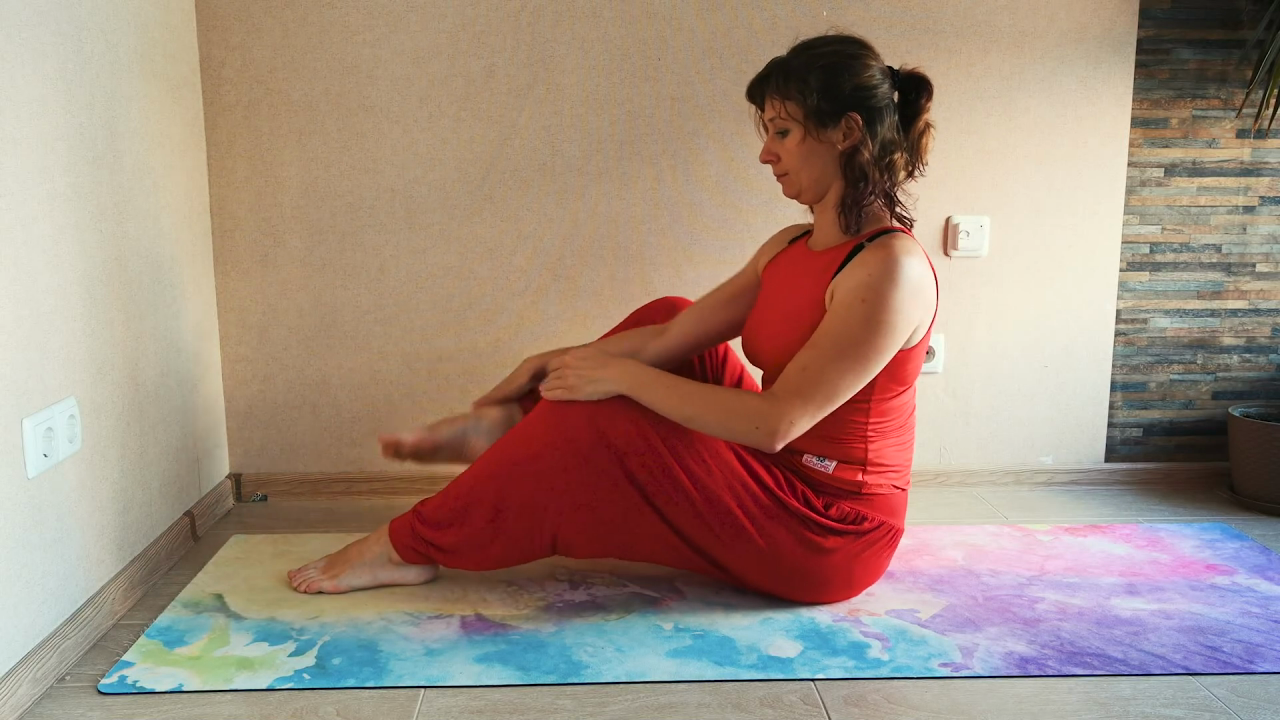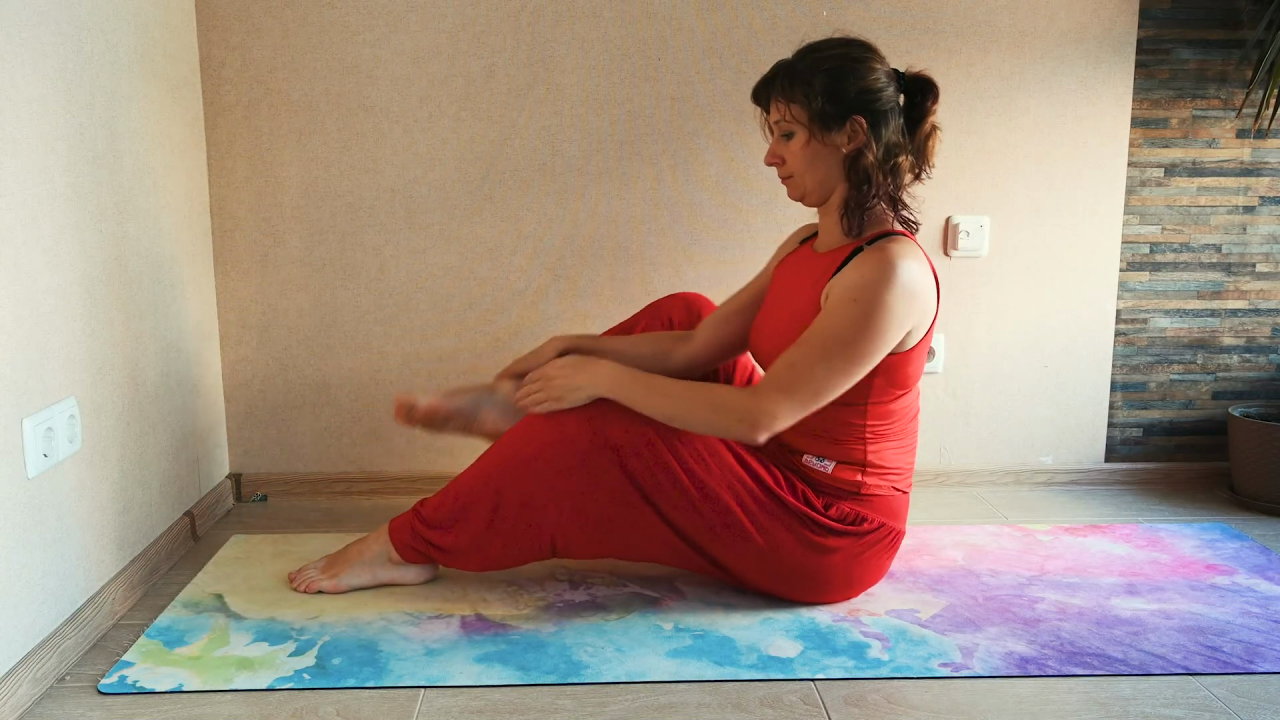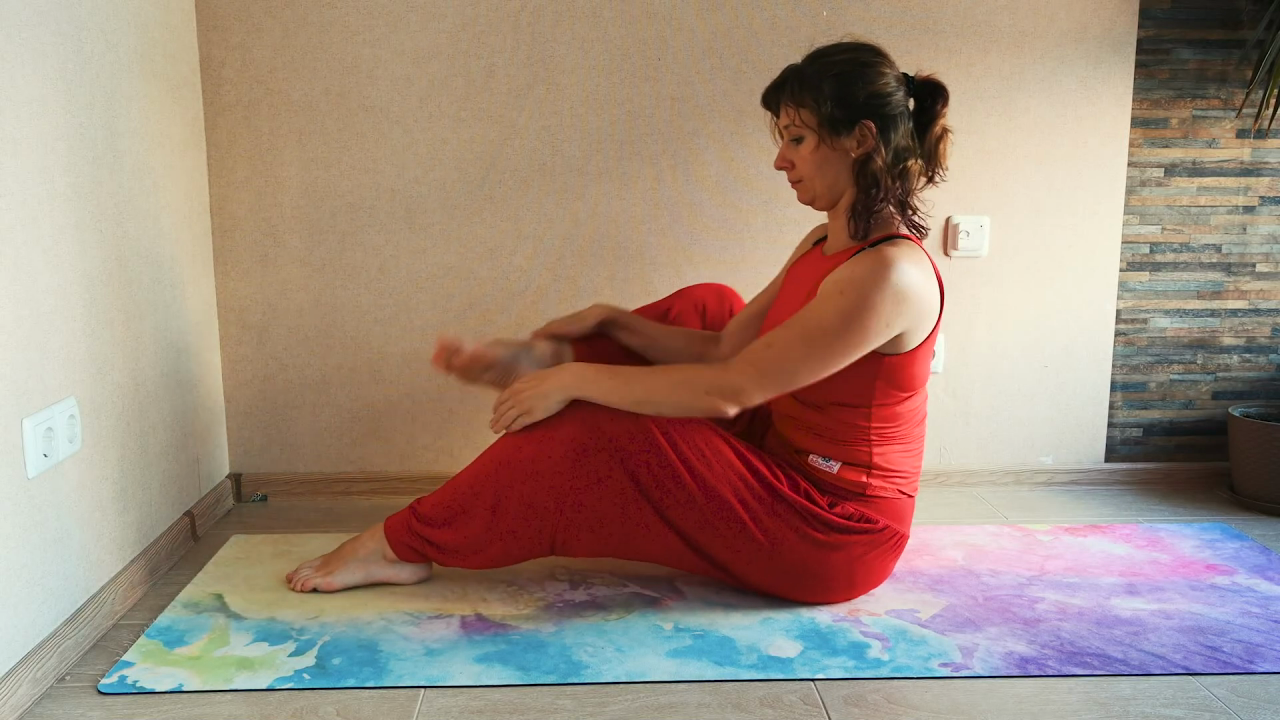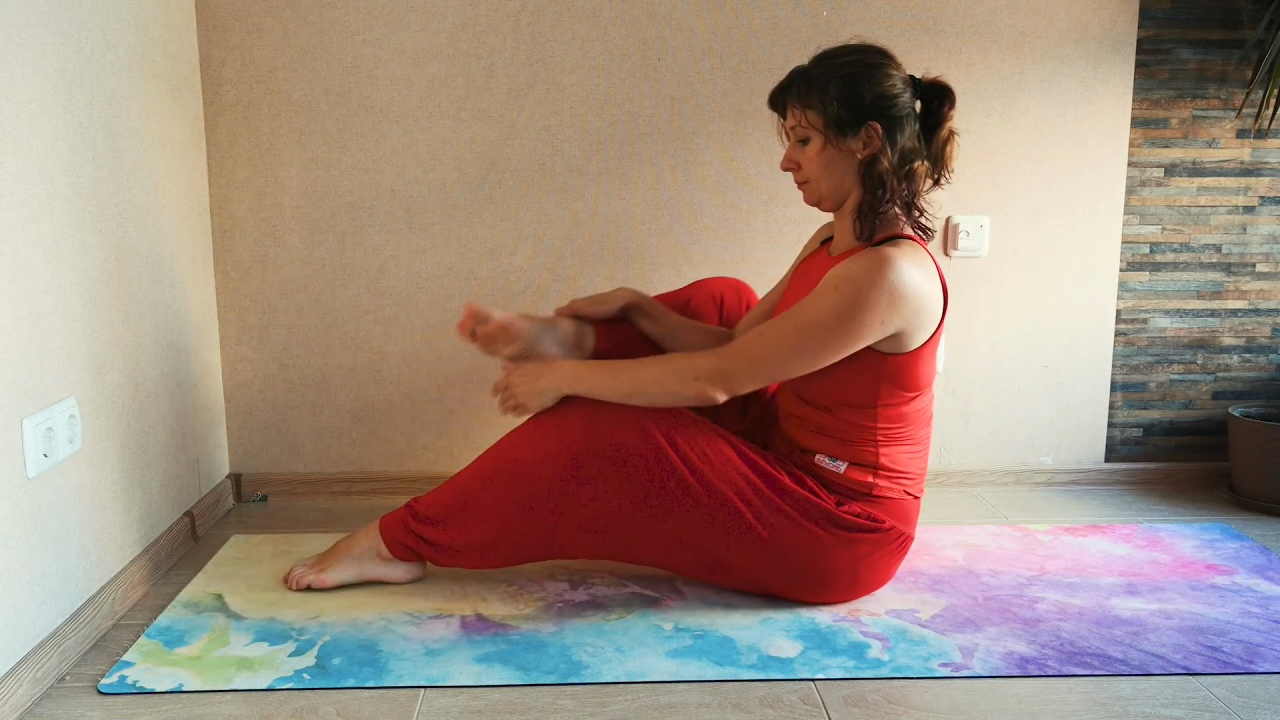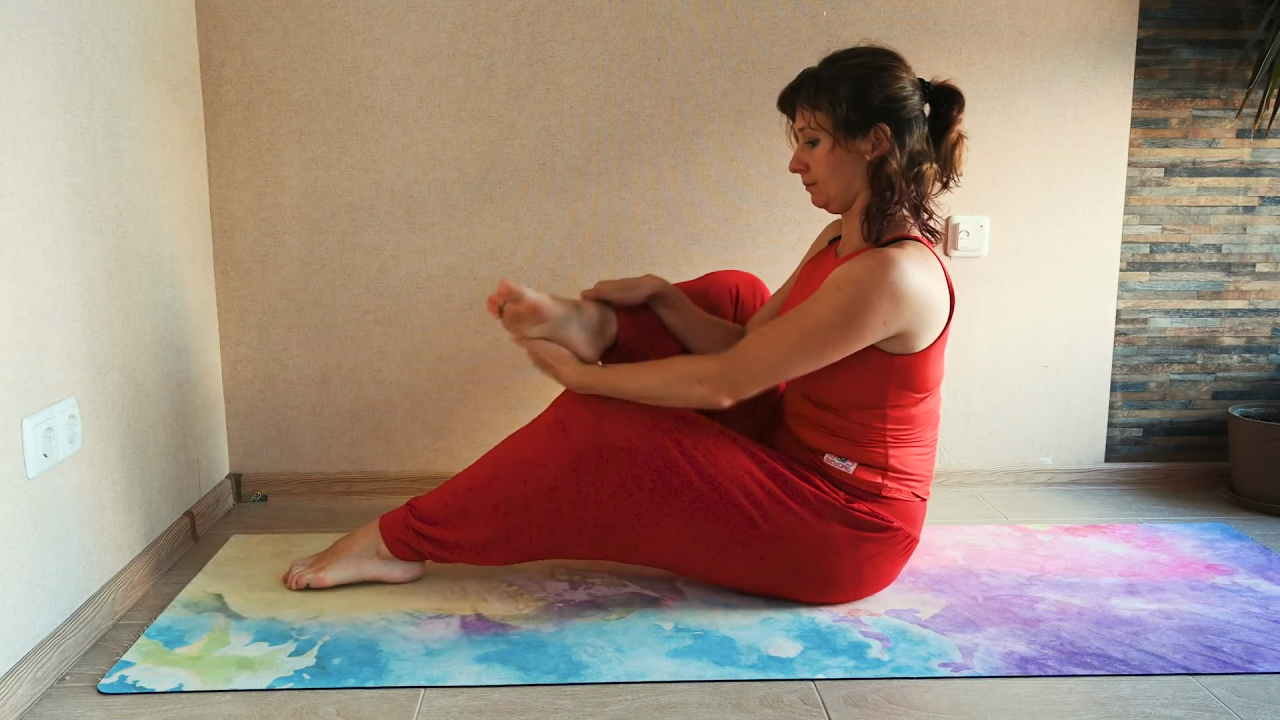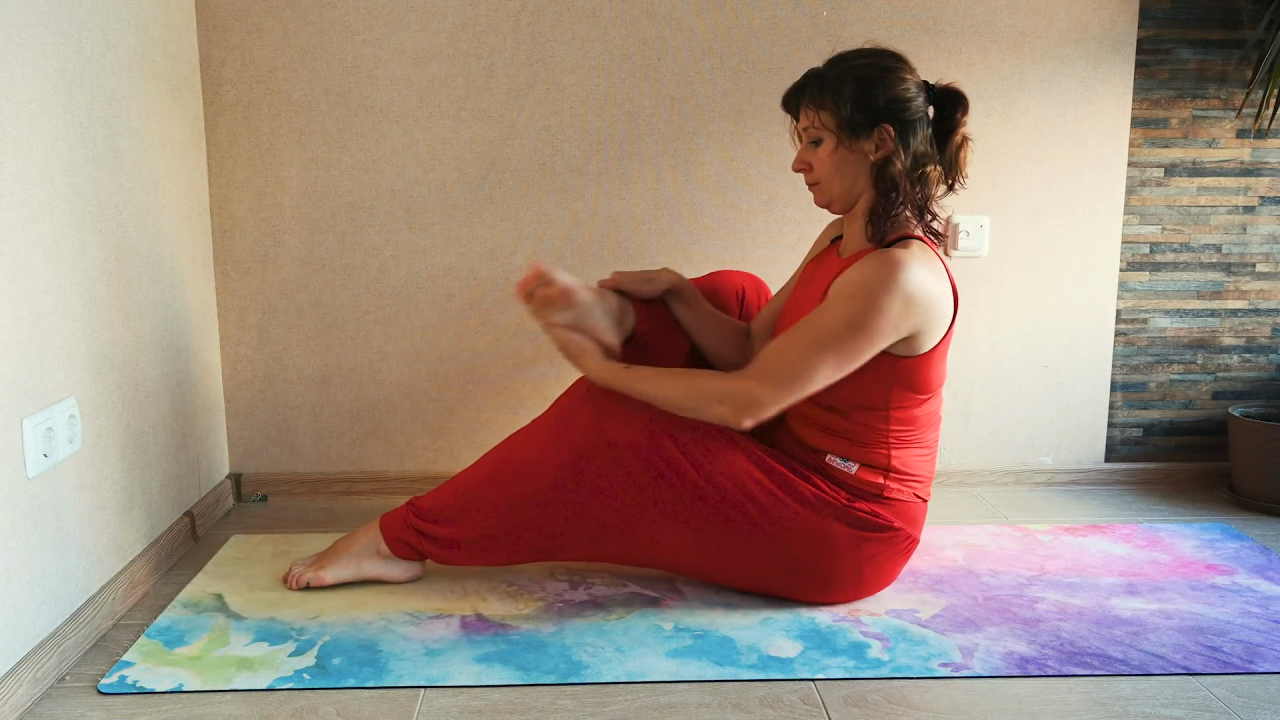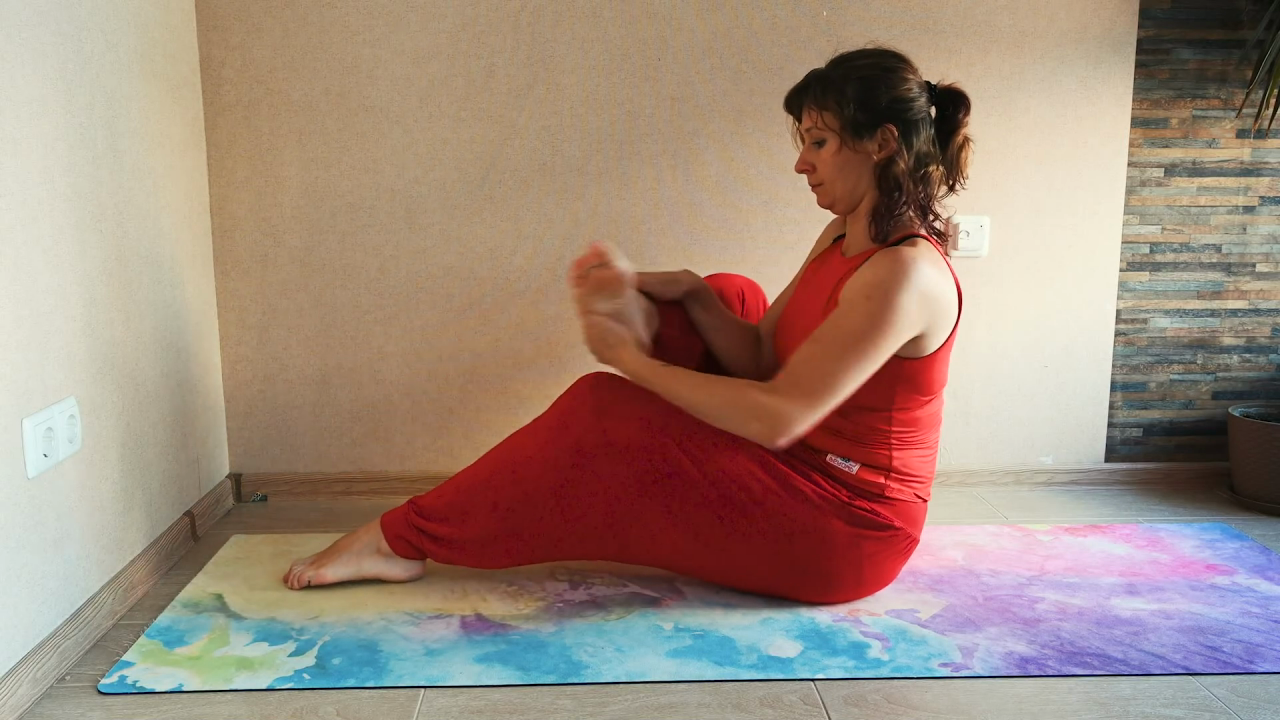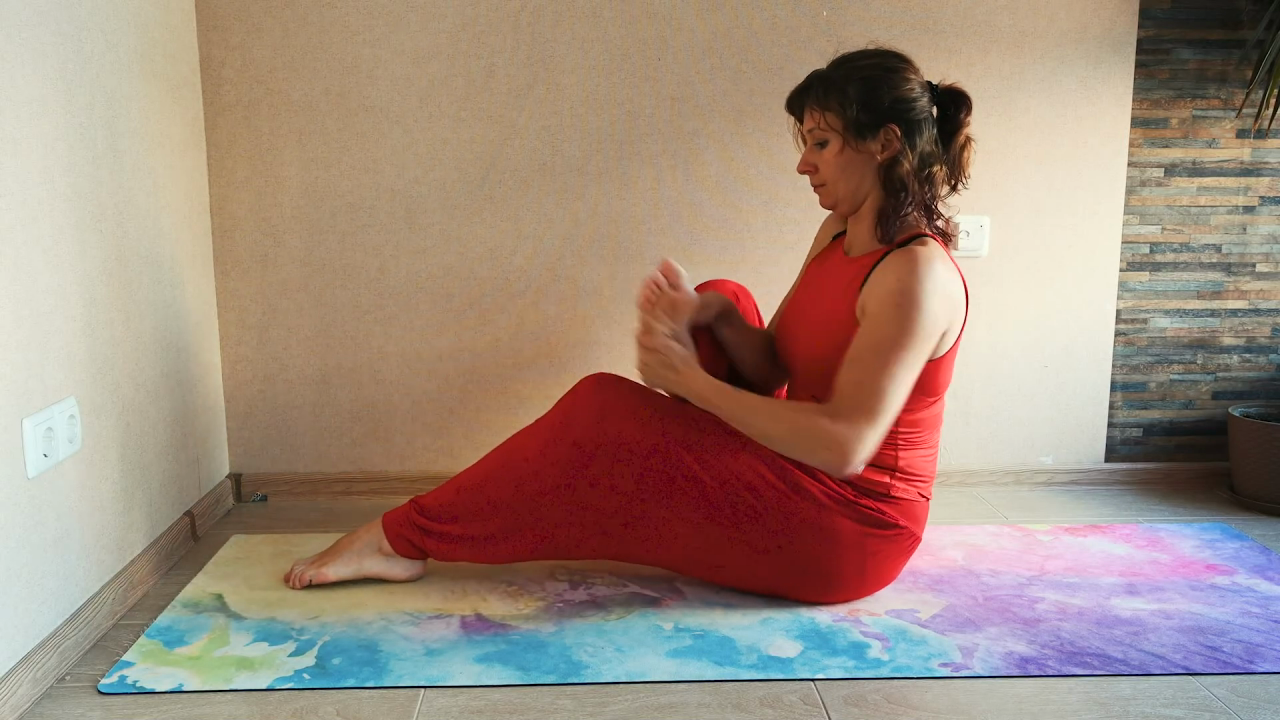
dt=0.1s
person 1, frame 1
left shoulder: (890, 270)
right shoulder: (792, 247)
left elbow: (774, 423)
right elbow: (669, 342)
left wrist: (621, 376)
right wrist: (547, 368)
left hip: (824, 541)
right hip: (789, 486)
left knee: (588, 424)
right knee: (671, 320)
left ankle: (408, 547)
right ankle: (502, 431)
person 1, frame 2
left shoulder: (890, 272)
right shoulder: (806, 247)
left elbow: (759, 416)
right elbow: (696, 347)
left wrist: (606, 378)
right wrist: (578, 348)
left hip: (826, 542)
right hip: (791, 484)
left knee: (587, 424)
right knee: (686, 313)
left ankle: (408, 546)
right ankle: (512, 408)
person 1, frame 3
left shoulder: (887, 274)
right shoulder: (825, 245)
left elbow: (724, 394)
right elbow: (723, 351)
left wrist: (573, 385)
right wrist: (616, 321)
left hip: (832, 541)
right hip: (796, 478)
left knee: (587, 427)
right knee: (708, 307)
left ankle: (401, 545)
person 1, frame 4
left shoulder: (889, 274)
right shoulder: (832, 244)
left elbow: (718, 380)
right elbow: (735, 345)
left wrist: (568, 380)
right wrist: (635, 307)
left hip: (837, 539)
right hip: (799, 476)
left knee: (590, 429)
right knee: (722, 299)
left ankle: (399, 543)
person 1, frame 5
left shoulder: (893, 274)
right shoulder: (840, 243)
left elbow: (726, 381)
right elbow: (741, 347)
left wrist: (584, 373)
right wrist: (661, 295)
left hip: (843, 541)
right hip: (805, 474)
left knee: (594, 430)
right knee: (730, 293)
left ankle: (399, 542)
person 1, frame 6
left shoulder: (899, 275)
right shoulder: (841, 242)
left elbow: (746, 400)
right elbow: (750, 352)
left wrist: (607, 371)
right wrist: (672, 290)
left hip: (844, 539)
right hip: (805, 474)
left knee: (596, 426)
right knee: (733, 294)
left ankle: (400, 541)
person 1, frame 7
left shoulder: (906, 274)
right shoulder: (838, 239)
left elbow: (777, 419)
right elbow: (754, 361)
left wrist: (637, 364)
right wrist: (682, 296)
left hip: (844, 541)
right hip: (801, 477)
left knee: (597, 417)
right knee: (726, 293)
left ankle: (399, 539)
person 1, frame 8
left shoulder: (916, 275)
right shoulder: (836, 237)
left elbow: (843, 444)
right elbow: (769, 362)
left wrist: (692, 382)
right wrist: (706, 314)
left hip: (847, 541)
right hip: (801, 480)
left knee: (601, 417)
right knee: (728, 299)
left ankle: (401, 539)
